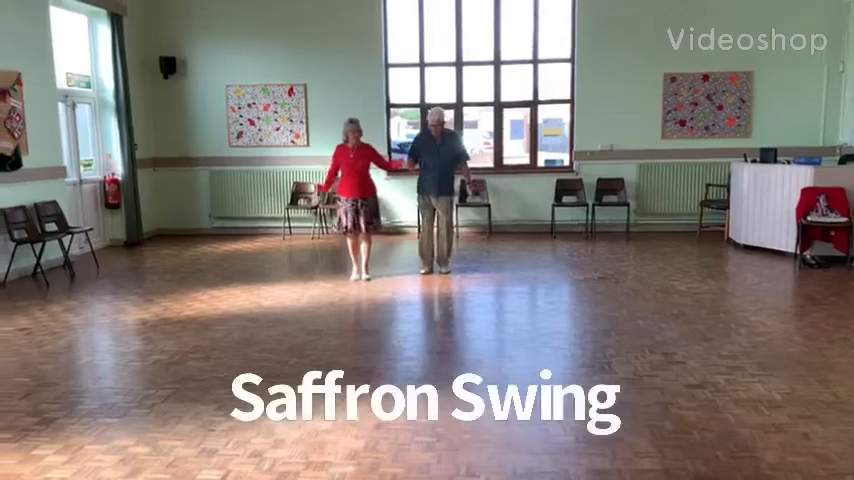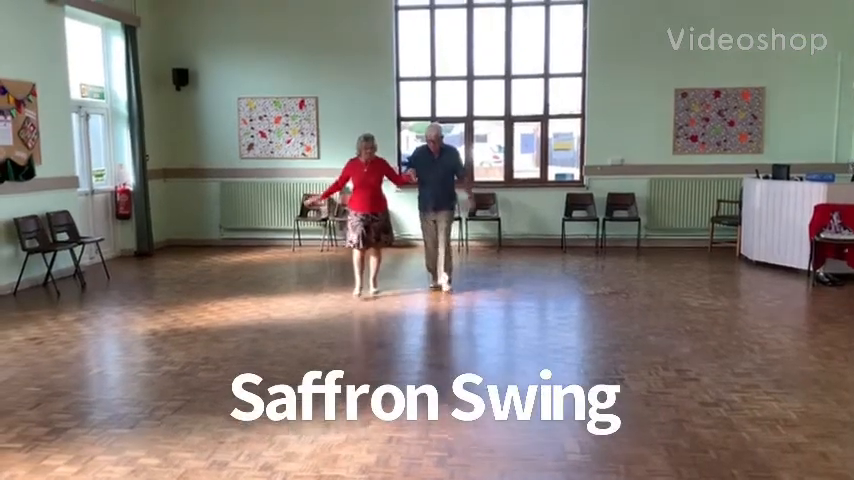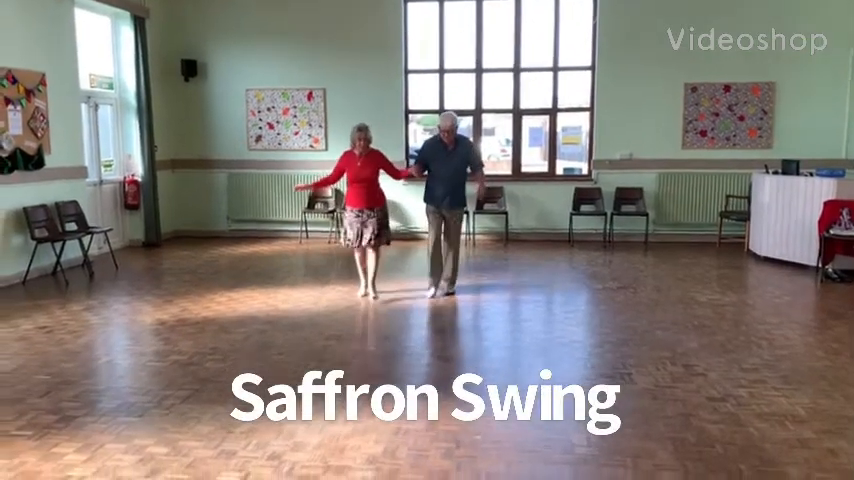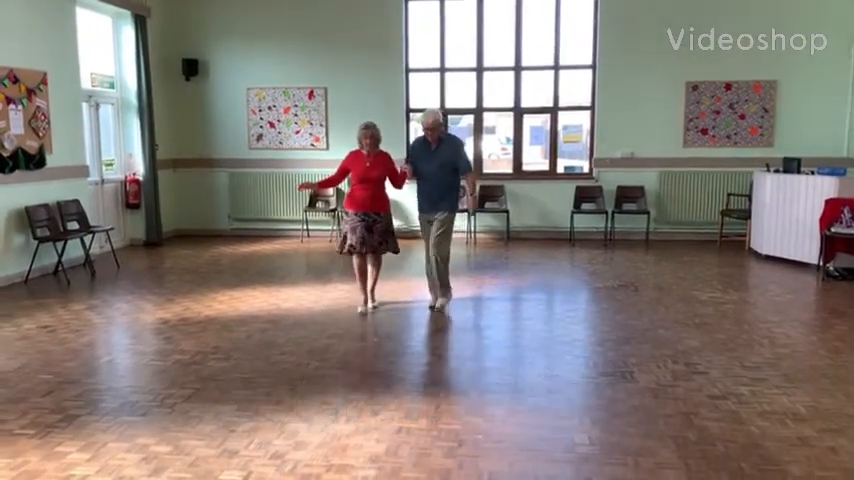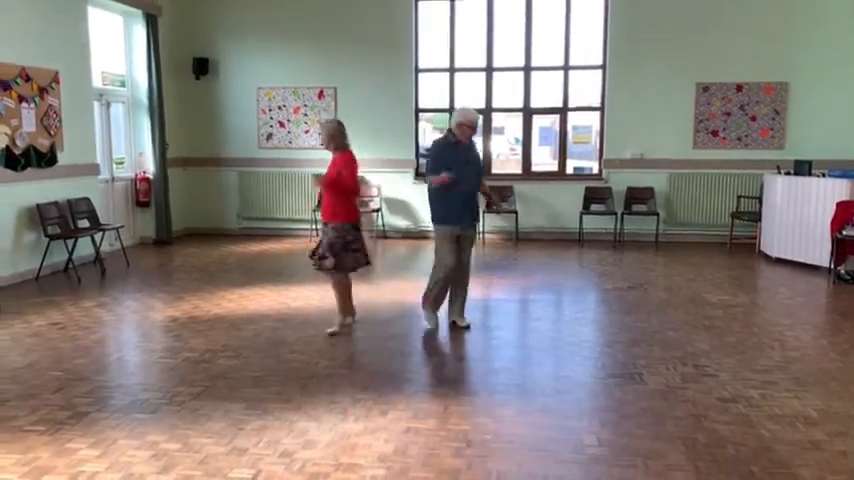
dt=1s
person 1, frame 1
left shoulder: (454, 138)
right shoulder: (420, 138)
left elbow: (462, 163)
right elbow: (412, 160)
left wrist: (468, 181)
right wrist: (411, 164)
left hip: (445, 191)
right hip: (425, 190)
left knee: (445, 228)
right knee: (426, 227)
left ankle: (444, 262)
right ankle: (426, 263)
person 1, frame 2
left shoulder: (452, 153)
right shoulder: (418, 154)
left elbow: (462, 176)
right elbow: (409, 174)
left wrist: (470, 195)
right wrist: (411, 174)
left hip: (445, 206)
right hip: (425, 206)
left knee: (443, 242)
right knee: (430, 243)
left ankle: (445, 279)
right ankle: (434, 276)
person 1, frame 3
left shoulder: (466, 145)
right shoulder: (430, 145)
left elbow: (476, 168)
right elbow: (420, 167)
left wrist: (481, 184)
right wrist: (416, 170)
left hip: (456, 203)
right hip: (434, 202)
left knee: (452, 243)
right knee: (434, 241)
left ankle: (449, 283)
right ankle: (434, 282)
person 1, frame 4
left shoulder: (454, 144)
right shoulder: (417, 145)
left elbow: (467, 172)
right elbow: (411, 172)
left wrist: (471, 194)
right wrist: (408, 171)
left hip: (445, 207)
right hip: (424, 207)
left knee: (437, 247)
right knee: (430, 250)
left ankle: (444, 291)
right ankle: (436, 293)
person 1, frame 5
left shoulder: (470, 148)
right shoulder: (439, 148)
right elbow: (432, 181)
left wrist: (490, 197)
right wrist: (441, 178)
left hip: (468, 218)
right hip: (445, 219)
left knee: (462, 266)
right knee: (446, 263)
left ankle: (456, 314)
right ankle: (429, 306)
person 2, frame 1
left shoulder: (367, 149)
right shoulder: (339, 150)
left elbow: (384, 164)
right elbow: (332, 173)
right wrist: (323, 190)
left hip: (366, 196)
right hip: (347, 197)
left knee: (365, 232)
right knee: (351, 233)
left ankle: (365, 268)
right ankle: (355, 268)
person 2, frame 2
left shoulder: (381, 163)
right shoulder: (352, 164)
left elbow: (397, 180)
right elbow: (339, 183)
left wrist: (408, 177)
right wrist: (321, 197)
left hip: (378, 211)
right hip: (358, 212)
left knee: (376, 247)
right knee: (358, 248)
left ankle: (373, 281)
right ankle: (358, 284)
person 2, frame 3
left shoulder: (377, 156)
right shoulder: (346, 157)
left elbow: (396, 174)
right elbow: (332, 178)
left wrist: (410, 171)
right wrist: (311, 186)
left hip: (375, 207)
right hip: (353, 208)
left knee: (373, 245)
right knee: (358, 246)
left ankle: (372, 284)
right ankle: (363, 283)
person 2, frame 4
left shoulder: (385, 158)
right shoulder: (352, 157)
left elbow: (397, 184)
right elbow: (336, 178)
left wrist: (404, 172)
right wrist: (316, 185)
left hip: (379, 212)
right hip: (356, 212)
left knee: (375, 254)
right knee: (358, 254)
left ankle: (372, 293)
right ankle: (364, 298)
person 2, frame 5
left shoulder: (344, 158)
right shoulder: (340, 156)
left elbow: (354, 190)
left wrist: (329, 180)
right wrist: (326, 181)
left hip: (342, 221)
right hip: (336, 220)
left knee: (334, 269)
right knee: (340, 268)
left ankle: (345, 318)
right ankle: (349, 311)
